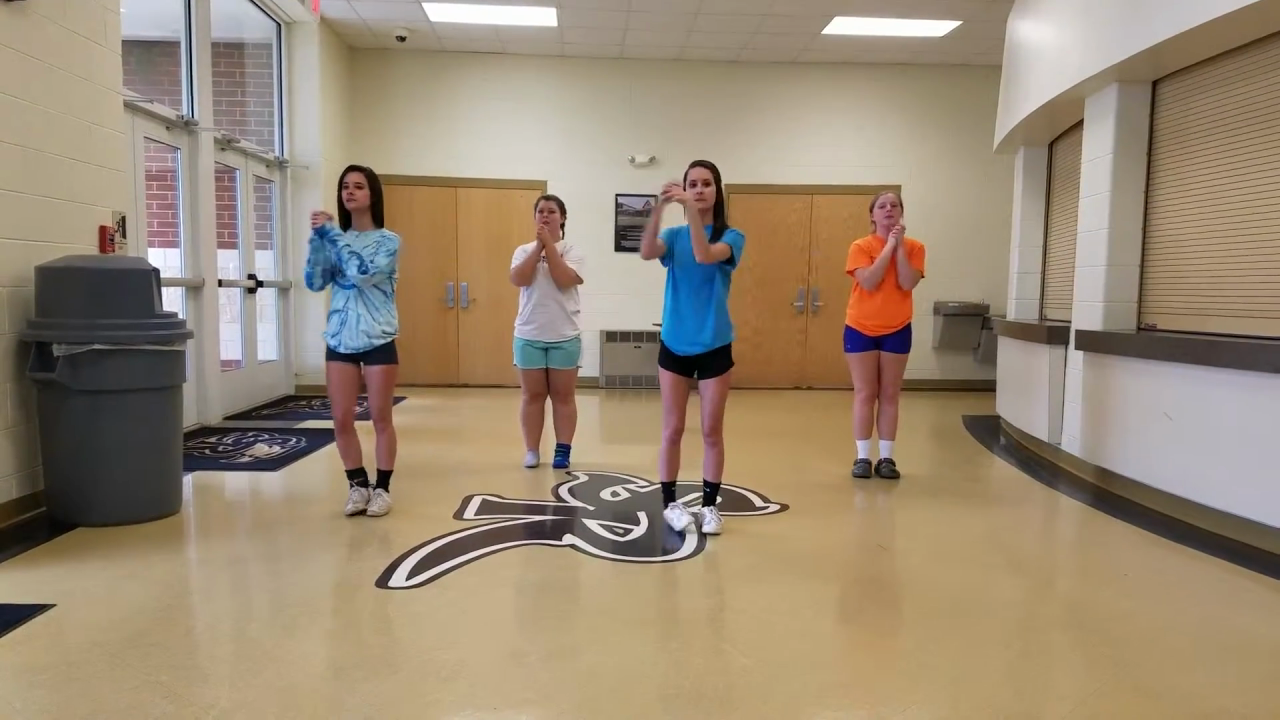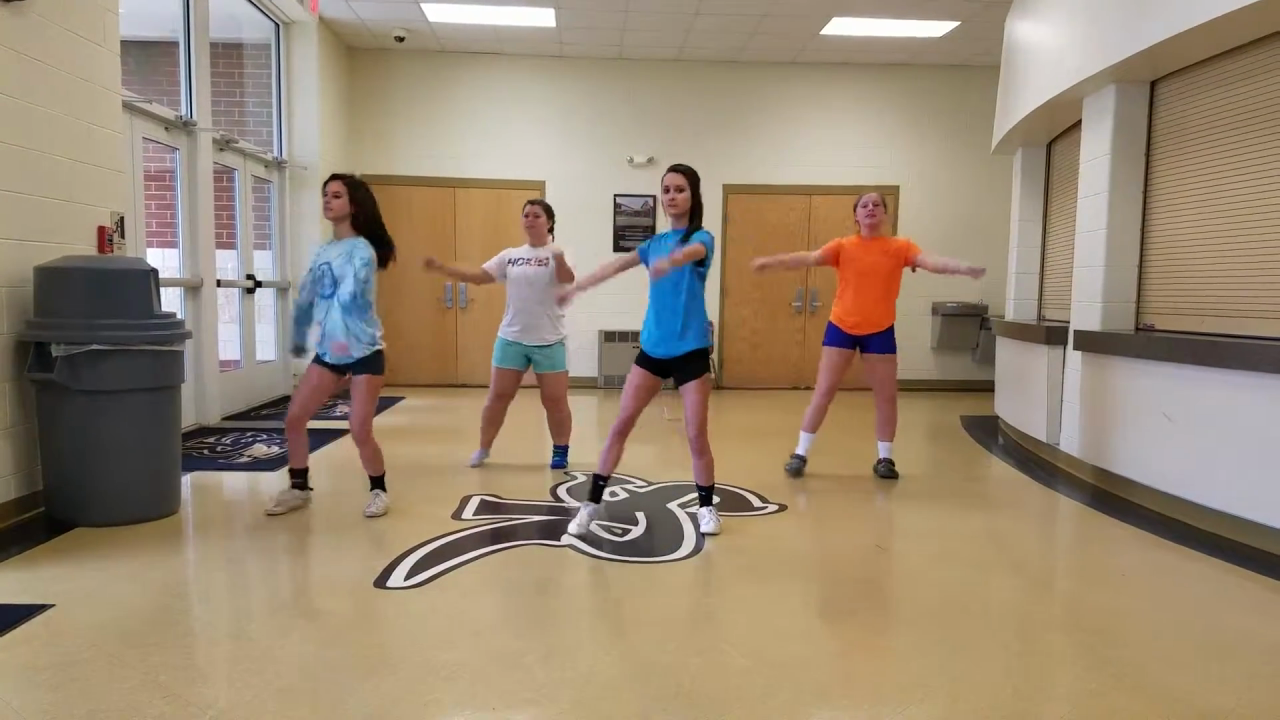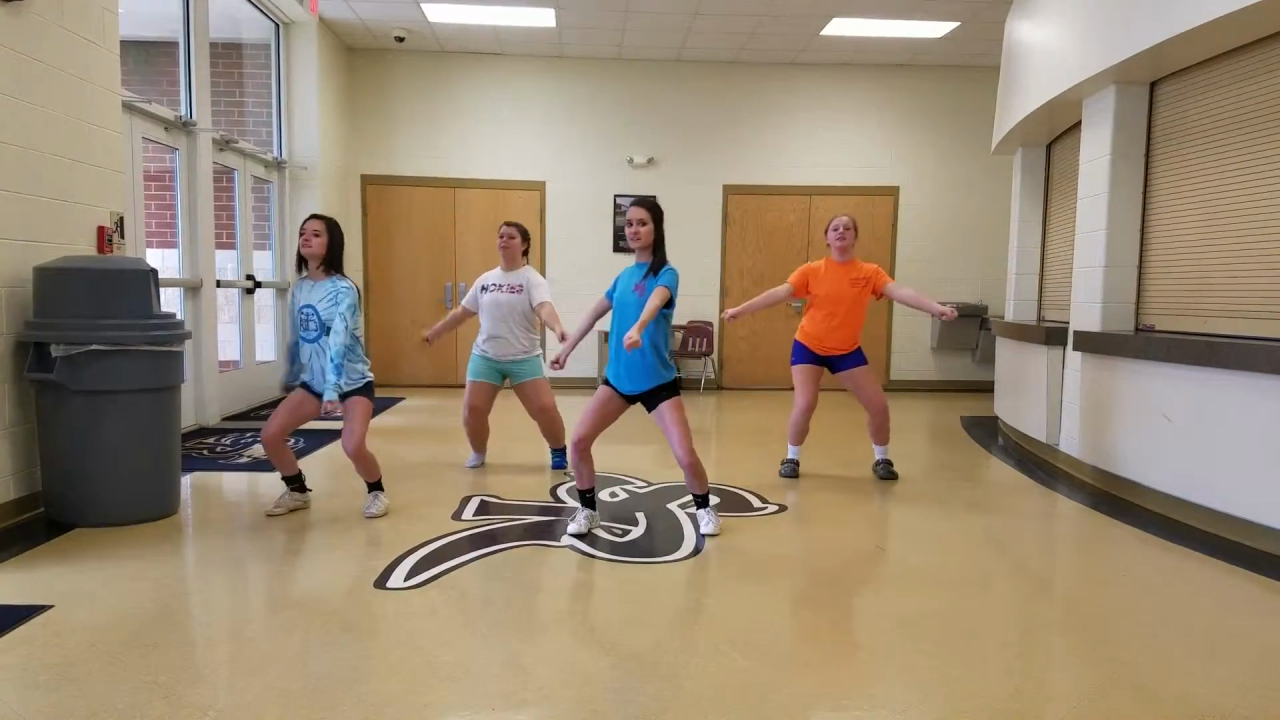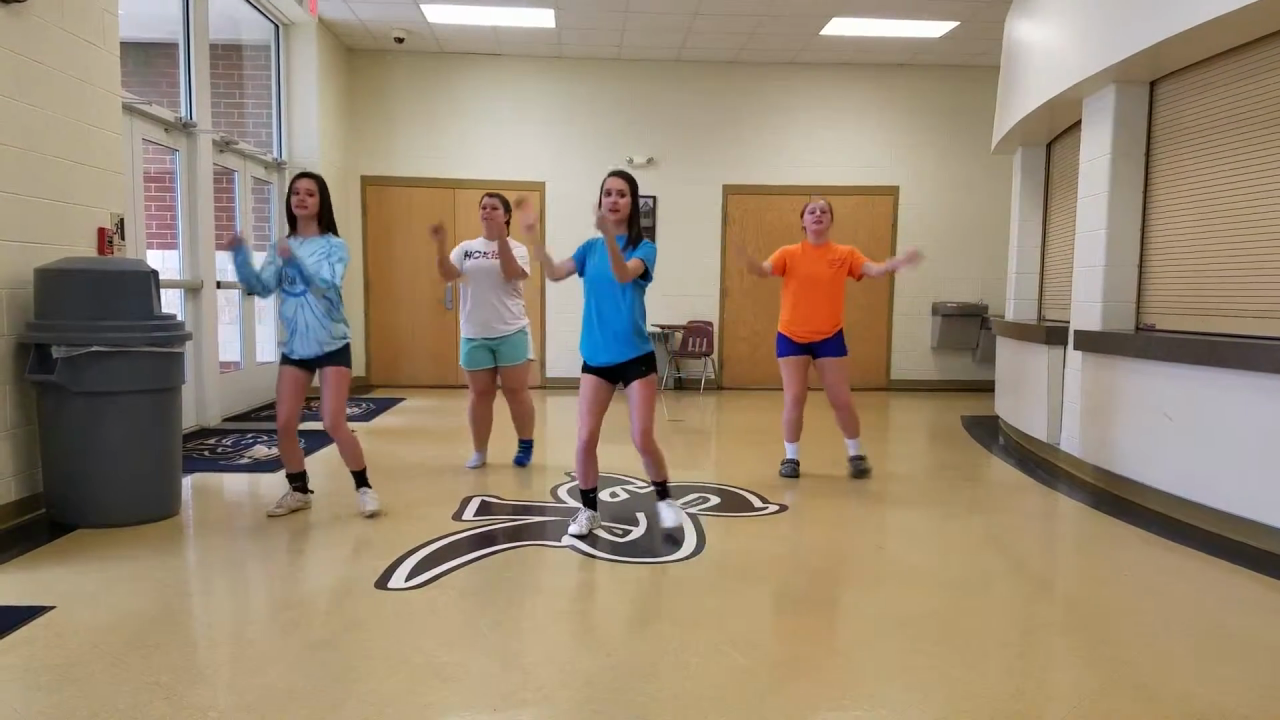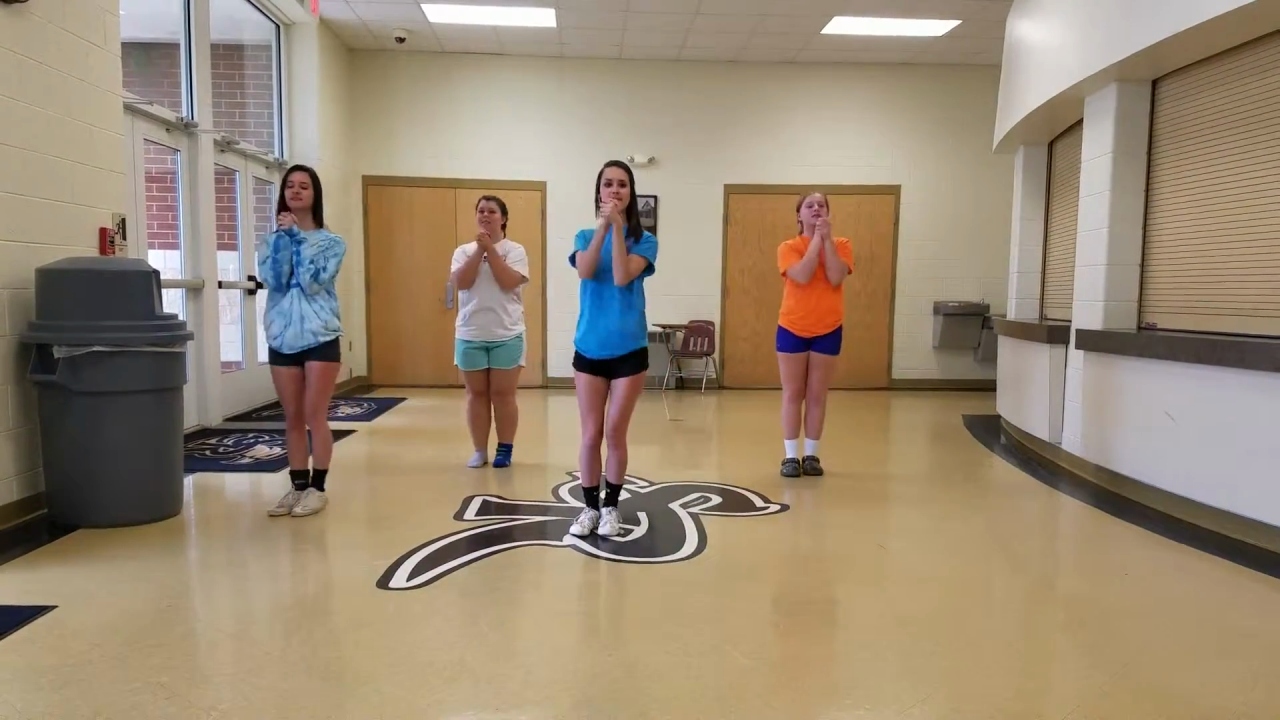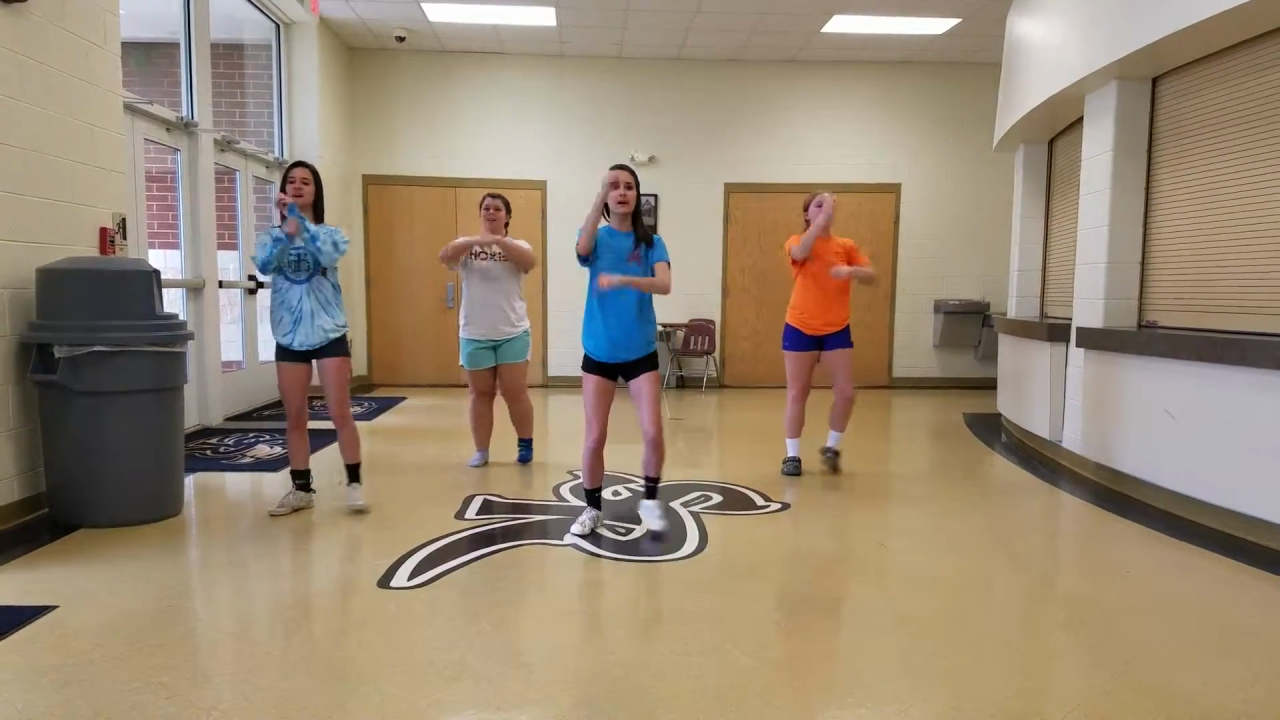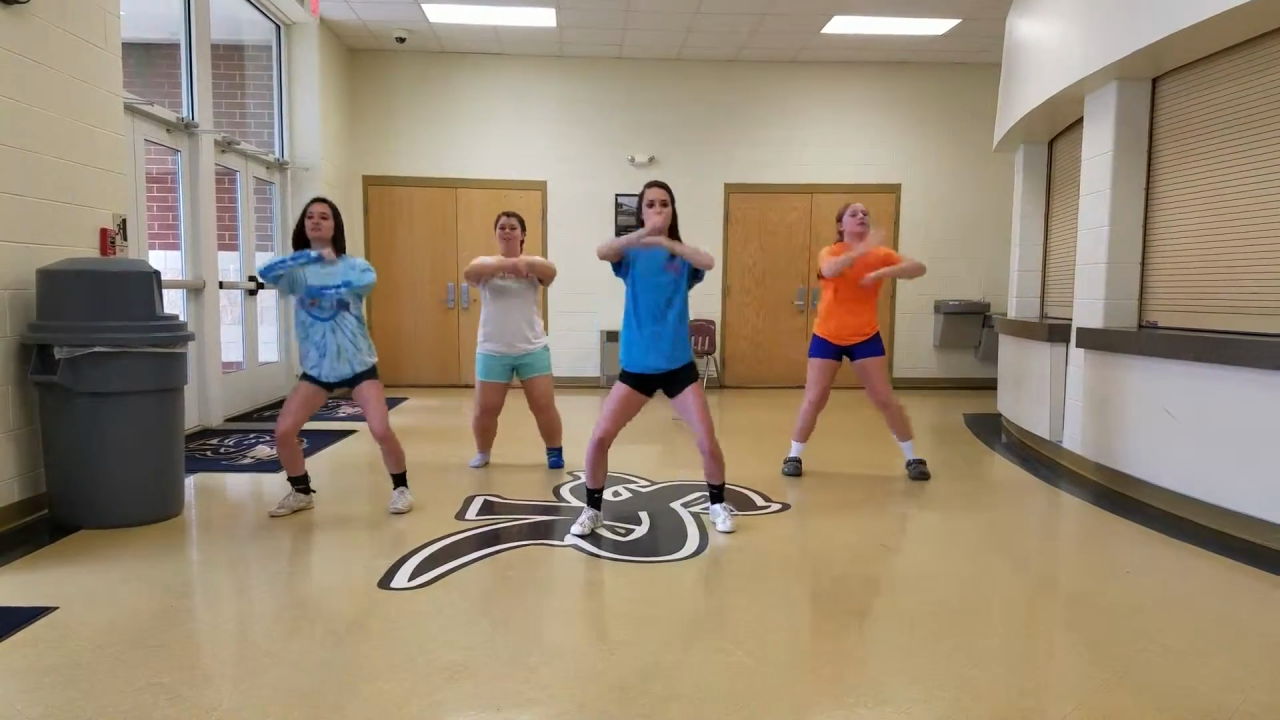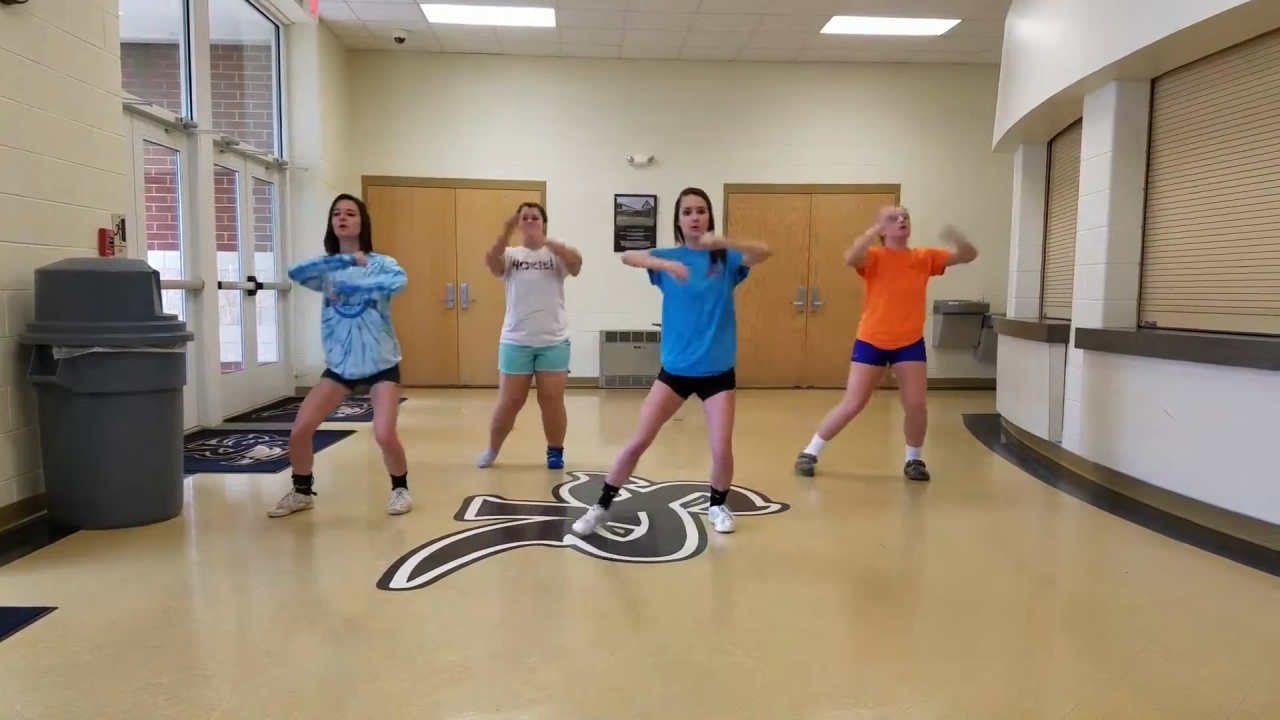
dt=0.3s
person 1, frame 1
left shoulder: (730, 238)
right shoulder: (674, 238)
left elbow: (704, 256)
right elbow: (647, 252)
left wrist: (692, 208)
right wrist: (658, 208)
left hip: (714, 347)
right hip: (675, 345)
left knee: (711, 431)
right knee: (672, 429)
left ankle: (710, 505)
right ankle: (672, 503)
person 1, frame 2
left shoulder: (702, 238)
right shoulder: (656, 243)
left elbow: (689, 253)
right elbow: (617, 265)
left wrist: (670, 262)
right wrist: (578, 286)
left hip: (691, 350)
right hip: (653, 348)
left knee: (696, 436)
right knee: (620, 425)
left ankle: (706, 506)
right ankle: (593, 502)
person 1, frame 3
left shoulder: (666, 274)
right shoulder: (624, 276)
left elbow: (654, 305)
right elbow: (594, 314)
left wrist: (637, 328)
right wrist: (567, 349)
left hip: (658, 381)
right hip: (617, 378)
left knee: (686, 456)
right knee: (578, 441)
left ankle: (703, 509)
right ankle: (587, 509)
person 1, frame 4
left shoulder: (644, 248)
right shoulder: (591, 247)
left elbow: (623, 274)
right elbow: (555, 274)
left wrist: (608, 236)
right wrist: (534, 233)
left hip: (636, 356)
right hip: (596, 358)
left knee: (642, 439)
right knee: (585, 439)
left ankle: (664, 499)
right ankle: (589, 509)
person 1, frame 5
left shoulder: (644, 240)
right shoulder: (586, 236)
left elbow: (623, 278)
right elbow: (585, 272)
left wrist: (617, 226)
right wrist: (603, 225)
left hip: (630, 349)
right hip: (589, 348)
left knee: (615, 432)
right knee: (591, 435)
left ankle: (611, 505)
right ankle: (591, 507)
person 1, frame 6
left shoulder: (652, 243)
right shoulder: (595, 237)
left elbow: (664, 285)
right elbow: (582, 248)
left wrist: (624, 280)
right wrist: (599, 198)
left hip: (640, 352)
right hip: (598, 353)
left knee: (653, 434)
right knee: (594, 438)
left ankle: (650, 500)
right ankle: (592, 508)
person 1, frame 7
left shoulder: (686, 256)
right shoulder: (631, 254)
left elbow: (706, 262)
right elbow: (602, 252)
left wrist: (665, 241)
right wrist: (644, 234)
left hip: (680, 366)
right hip: (636, 368)
left knee: (709, 446)
right knee: (599, 439)
left ankle: (717, 503)
right ankle: (592, 509)
person 1, frame 8
left shoulder: (726, 259)
right shoulder: (666, 258)
left elbow: (763, 253)
right elbow: (628, 257)
left wrist: (724, 242)
right wrist: (666, 264)
left hip: (718, 372)
right hip: (675, 370)
left knee: (722, 451)
right knee: (637, 442)
left ankle: (718, 505)
right ankle: (602, 507)
person 2, frame 1
left shoulder: (386, 240)
right shoulder: (337, 240)
left elbow: (362, 272)
right elbow: (315, 281)
left wrist: (328, 234)
right wrist: (317, 236)
left hip: (378, 341)
right hip: (340, 343)
left knee: (381, 420)
right knee: (342, 419)
left ankle: (382, 488)
right ankle: (358, 486)
person 2, frame 2
left shoulder: (361, 249)
right shoulder: (323, 252)
left elbow: (351, 294)
right elbow: (306, 298)
left wrist: (343, 337)
right wrist: (298, 339)
left hip: (363, 352)
right hip: (328, 353)
left knee: (360, 430)
right knee: (294, 418)
left ankle: (378, 490)
right ankle: (299, 488)
person 2, frame 3
left shoulder: (343, 290)
right shoulder: (298, 289)
left elbow: (340, 341)
right elbow: (294, 339)
left wrist: (334, 391)
right wrist: (290, 378)
left hip: (354, 383)
right hip: (313, 382)
left knee: (353, 447)
right knee: (271, 436)
left ankle: (376, 491)
right ankle: (297, 490)
person 2, frame 4
left shoulder: (335, 247)
right shoulder: (281, 248)
left elbow: (325, 284)
right elbow: (259, 287)
left wrist: (294, 261)
right wrist: (240, 253)
left hip: (332, 347)
right hip: (294, 350)
left knee: (334, 424)
right knee: (284, 425)
left ankle: (364, 487)
right ankle: (299, 489)
person 2, frame 5
left shoulder: (332, 242)
right shoulder: (270, 241)
left elbow: (312, 283)
right elbow: (274, 283)
left wrist: (298, 238)
right wrist: (284, 238)
left hip: (321, 338)
right hip: (282, 340)
left knee: (314, 416)
right knee: (293, 418)
left ankle: (317, 487)
right ankle: (298, 487)
person 2, frame 6
left shoulder: (332, 235)
right shoulder: (271, 236)
left elbow: (326, 254)
right elbow: (263, 264)
left wrist: (297, 215)
right wrist: (286, 236)
left hip: (329, 335)
right hip: (289, 338)
left knee: (340, 414)
right knee: (294, 418)
left ankle: (354, 484)
right ankle: (301, 489)
person 2, frame 7
left shoulder: (355, 265)
right shoulder: (298, 270)
left elbow: (363, 282)
right elbow: (266, 273)
left wrist: (316, 287)
right wrist: (313, 254)
left hip: (359, 366)
right hip: (316, 370)
left knee: (382, 432)
right knee: (284, 432)
left ankle: (401, 488)
right ankle: (301, 492)
person 2, frame 8
left shoulder: (382, 263)
right shoulder: (324, 267)
left elbow: (398, 282)
right elbow: (296, 273)
left wrist: (344, 286)
right wrist: (346, 260)
left hip: (381, 365)
right hip: (339, 365)
left knee: (384, 435)
right knee: (300, 430)
left ankle: (400, 489)
right ankle: (302, 492)
person 3, frame 1
left shoulder: (912, 247)
right shoulder: (861, 247)
left elbow: (908, 282)
right elbow: (868, 281)
left wrist: (902, 243)
right wrist: (888, 245)
left hip: (897, 330)
right hip: (860, 329)
left knee: (889, 396)
right knee: (865, 394)
left ankle: (886, 458)
right ankle: (863, 458)
person 3, frame 2
left shoulder: (900, 247)
right shoulder: (843, 246)
left elbow: (930, 262)
right elbow: (810, 259)
left wrist: (964, 268)
right wrist: (773, 261)
left hip: (880, 331)
right hip: (841, 327)
left knee: (887, 395)
right knee: (824, 389)
left ankle: (885, 458)
right ankle: (800, 453)
person 3, frame 3
left shoulder: (870, 273)
right shoulder: (811, 271)
left elbow: (901, 292)
right elbow: (779, 293)
left wrist: (937, 308)
right wrist: (740, 309)
left hip: (848, 350)
right hip: (808, 347)
left knee: (878, 406)
right knee: (804, 405)
left ankle: (882, 459)
right ankle: (792, 458)
person 3, frame 4
left shoulder: (845, 254)
right shoulder: (788, 253)
left elbow: (874, 270)
right elbow: (764, 271)
left wrist: (899, 261)
right wrist: (751, 264)
left hip: (830, 336)
right hip: (791, 336)
left knee: (841, 400)
right knee: (794, 399)
left ankle: (856, 454)
right ankle: (791, 457)
person 3, frame 5
left shoulder: (841, 245)
right shoulder: (789, 247)
left elbow: (836, 278)
right elbow: (802, 277)
left wrist: (827, 240)
right wrist: (817, 239)
left hip: (828, 331)
right hip: (792, 330)
left knee: (816, 396)
right knee: (793, 394)
left ankle: (811, 455)
right ankle: (791, 456)
person 3, frame 6
left shoulder: (847, 247)
right shoulder: (798, 242)
left elbow: (870, 276)
right elbow: (801, 253)
left wrist: (851, 271)
right wrist: (822, 220)
left hip: (837, 329)
right hip: (800, 328)
left knee: (846, 393)
right knee: (797, 393)
left ankle: (831, 447)
right ankle: (792, 455)
person 3, frame 7
left shoulder: (882, 255)
right shoulder: (830, 253)
left elbow: (918, 269)
right elbow: (829, 270)
left wrist: (885, 270)
right wrist: (860, 249)
left hip: (867, 338)
right hip: (827, 337)
left knee: (885, 400)
right knee: (814, 400)
left ankle: (912, 459)
right ankle: (794, 455)
person 3, frame 8
left shoulder: (925, 257)
right shoulder: (872, 257)
left elbow: (968, 256)
right elbow: (850, 257)
left wrist: (958, 239)
right wrist: (875, 228)
left hip: (910, 343)
right hip: (871, 342)
left knee: (916, 405)
right knee: (852, 404)
left ankle: (914, 459)
right ankle: (810, 452)
person 4, frame 1
left shoulder: (571, 250)
right shoulder: (524, 251)
left elbow: (564, 280)
right elbow: (519, 279)
left wrist: (548, 243)
right wrist: (535, 246)
left hip: (564, 336)
right hip: (529, 335)
left knee: (562, 395)
right knee: (532, 395)
left ankle: (562, 451)
right ankle: (532, 452)
person 4, frame 2
left shoulder: (556, 256)
right shoulder: (510, 256)
left elbow: (566, 277)
right elbow: (478, 276)
left wrist: (560, 260)
right wrist: (443, 268)
left hip: (549, 341)
right hip: (511, 338)
left knee: (556, 400)
right knee: (498, 396)
left ankle: (560, 451)
right ankle: (483, 448)
person 4, frame 3
left shoulder: (532, 280)
right shoulder: (485, 279)
left elbow: (545, 309)
right elbow: (462, 311)
left wrist: (558, 329)
right wrist: (435, 332)
left hip: (523, 358)
right hip: (485, 356)
left knee: (544, 409)
right knee: (473, 409)
left ankle: (559, 452)
right ankle: (478, 452)
person 4, frame 4
left shoulder: (515, 247)
right shoulder: (466, 248)
left elbow: (513, 274)
right elbow: (447, 274)
left wrist: (502, 240)
right wrist: (441, 243)
left hip: (511, 332)
right hip: (474, 334)
left knee: (516, 392)
right knee: (480, 395)
left ankle: (525, 446)
right ankle: (480, 452)
person 4, frame 5
left shoulder: (515, 250)
right shoulder: (464, 251)
left elbow: (510, 282)
right elbow: (460, 282)
left wrist: (491, 249)
right wrist: (479, 250)
left hip: (507, 335)
right hip: (470, 335)
left knee: (503, 395)
right knee: (477, 394)
left ankle: (505, 449)
right ankle: (480, 451)
person 4, frame 6
left shoulder: (517, 247)
right shoulder: (466, 246)
left elbow: (529, 262)
right elbow: (445, 257)
left wrist: (498, 240)
right wrist: (472, 241)
left hip: (512, 332)
right hip: (475, 334)
left knee: (515, 392)
right knee: (480, 394)
left ankle: (525, 444)
right ankle: (481, 450)
person 4, frame 7
left shoulder: (534, 265)
right shoulder: (485, 264)
left elbow: (551, 272)
right elbow: (470, 274)
left wrist: (522, 263)
right wrist: (502, 266)
left hip: (532, 349)
right hip: (493, 350)
left knee: (544, 407)
right knee: (485, 409)
left ankle: (555, 451)
right ankle: (483, 452)
person 4, frame 8
left shoulder: (556, 255)
right shoulder: (509, 256)
left elbow: (576, 261)
right elbow: (491, 259)
left wrist: (548, 243)
right wrist: (506, 233)
left hip: (554, 341)
right hip: (515, 341)
left knee: (552, 400)
right knee: (509, 402)
left ankle: (555, 451)
right ankle: (492, 448)
